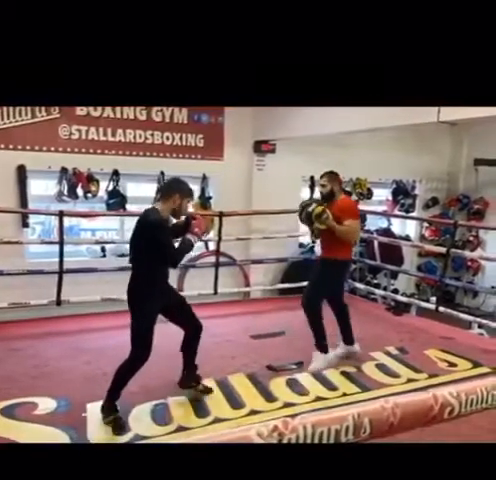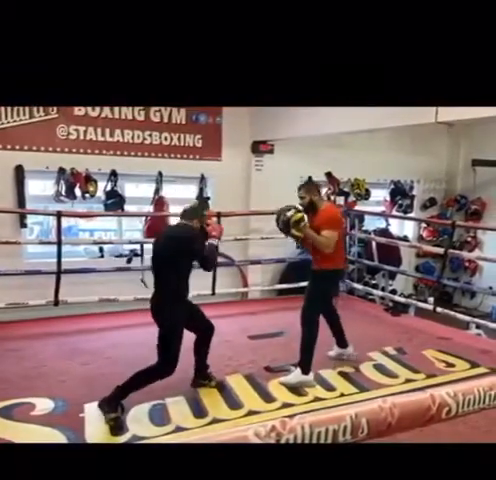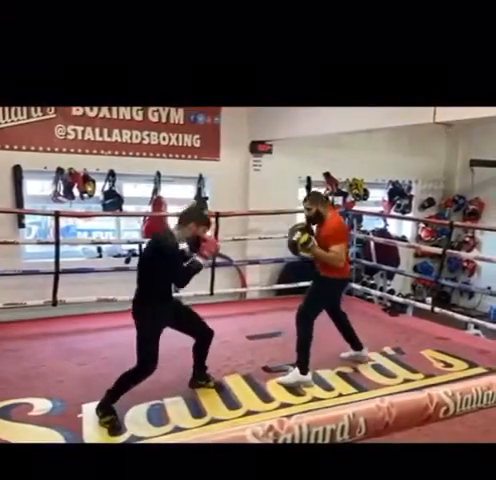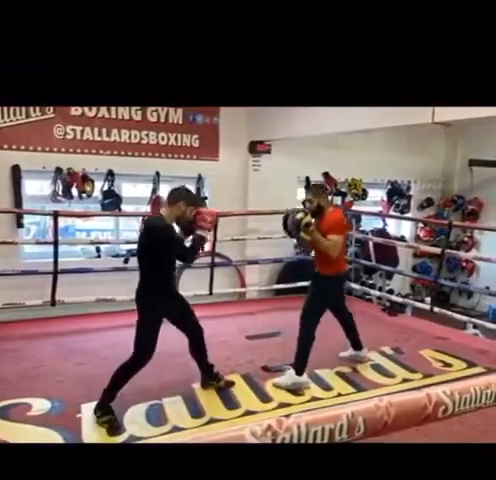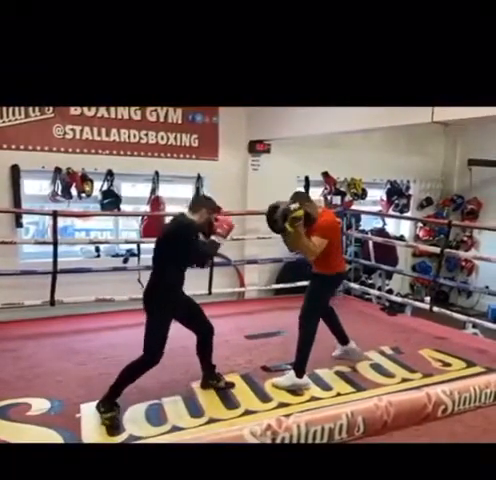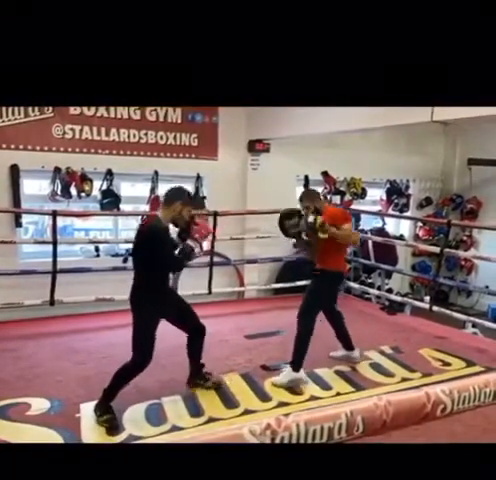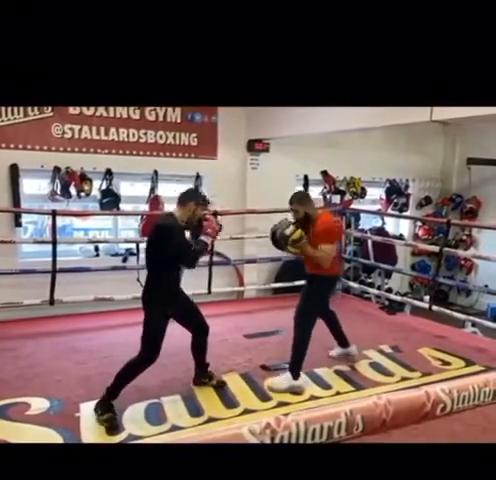
dt=0.4s
person 1, frame 1
left shoulder: (159, 219)
right shoulder: (152, 221)
left elbow: (170, 234)
right elbow: (173, 258)
left wrist: (187, 225)
right wrist: (193, 236)
left hip: (161, 288)
right hip: (143, 294)
left knee: (194, 326)
right knee: (140, 354)
left ankle: (189, 377)
right ankle: (109, 406)
person 1, frame 2
left shoulder: (168, 233)
right shoulder: (189, 232)
right elbow: (208, 263)
left wrist: (204, 239)
right wrist: (213, 239)
left hip: (173, 300)
right hip: (169, 305)
left knee: (206, 329)
right knee: (166, 365)
left ankle: (201, 375)
right ankle: (112, 401)
person 1, frame 3
left shoulder: (170, 240)
right shoulder: (164, 243)
left elbow: (180, 263)
right elbow: (180, 280)
left wrist: (196, 253)
right wrist: (202, 256)
left hip: (165, 303)
right hip: (148, 309)
left knee: (205, 333)
right knee: (147, 365)
left ankle: (199, 376)
right ankle: (105, 406)
person 1, frame 4
left shoulder: (163, 223)
right shoulder: (157, 227)
left elbow: (176, 242)
right elbow: (186, 256)
left wrist: (193, 227)
right wrist: (202, 230)
left hip: (167, 292)
right hip: (151, 298)
left knee: (195, 332)
right knee: (142, 355)
left ankle: (209, 376)
right ankle: (103, 405)
person 1, frame 5
left shoulder: (182, 225)
right shoulder: (185, 226)
left elbow: (194, 255)
right elbow: (201, 259)
left wrist: (212, 235)
right wrist: (218, 235)
left hip: (173, 293)
right hip: (159, 297)
left knee: (205, 329)
right knee: (152, 355)
left ankle: (210, 376)
right ankle: (108, 401)
person 1, frame 6
left shoulder: (161, 226)
right shoulder: (153, 229)
left elbow: (170, 252)
right elbow: (174, 264)
left wrist: (185, 237)
right wrist: (193, 242)
left hip: (164, 293)
right hip: (145, 300)
left knee: (197, 329)
right knee: (141, 358)
left ankle: (197, 376)
right ankle: (103, 404)
person 1, frame 7
left shoulder: (173, 224)
right shoulder: (167, 226)
left elbow: (184, 253)
right elbow: (189, 260)
left wrist: (198, 233)
right wrist: (207, 236)
left hip: (173, 292)
right hip: (157, 297)
left knee: (201, 328)
right knee: (149, 354)
left ankle: (202, 374)
right ankle: (105, 402)
person 2, frame 1
left shoulder: (346, 205)
right shoulder: (330, 205)
left elbow: (352, 236)
left wrist: (330, 224)
right wrist: (319, 223)
left hip: (336, 261)
right hip: (328, 259)
left knee: (309, 301)
right knee: (336, 301)
left ankle: (323, 352)
right ankle: (349, 344)
person 2, frame 2
left shoulder: (330, 214)
right shoulder: (316, 213)
left elbow: (327, 246)
right elbow: (312, 243)
left wrist: (305, 230)
right wrist: (300, 232)
left hip: (328, 271)
right hip: (326, 270)
left knee: (309, 316)
right knee: (326, 307)
left ankle: (304, 372)
right ankle: (343, 347)
person 2, frame 3
left shoulder: (334, 226)
right shoulder: (324, 221)
left elbow: (338, 260)
left wrist: (313, 250)
right wrist: (309, 248)
left hip: (332, 279)
right hip: (330, 277)
left knee: (304, 317)
right knee: (335, 312)
left ankle: (302, 372)
right ankle: (358, 350)
person 2, frame 4
left shoulder: (335, 219)
right shoulder: (322, 217)
left elbow: (333, 251)
right elbow: (317, 245)
left wrist: (313, 233)
right wrist: (306, 233)
left hip: (329, 276)
right hip: (332, 274)
left knee: (308, 319)
right knee: (340, 310)
left ankle: (298, 374)
right ankle: (358, 350)
person 2, frame 5
left shoulder: (325, 222)
right shoulder: (311, 219)
left elbow: (310, 253)
right elbow: (294, 246)
left wrist: (297, 229)
left hip: (328, 275)
right hip: (326, 273)
left knee: (307, 319)
right knee: (322, 308)
left ankle: (298, 376)
right ankle: (347, 346)
person 2, frame 6
left shoulder: (336, 214)
right shoulder: (314, 220)
left elbow: (354, 239)
right elbow: (312, 249)
left wrist: (329, 231)
left hip: (331, 272)
right hip: (325, 270)
left knee: (306, 315)
right knee: (330, 310)
left ankle: (295, 371)
right ankle: (350, 350)
person 2, frame 7
left shoulder: (327, 224)
right shoulder: (307, 223)
left elbow: (325, 261)
right elbow: (301, 249)
left wrist: (303, 246)
right wrist: (293, 243)
left hip: (324, 277)
right hip: (317, 275)
left knee: (303, 320)
right knee: (323, 310)
left ankle: (294, 377)
right ankle: (346, 347)
